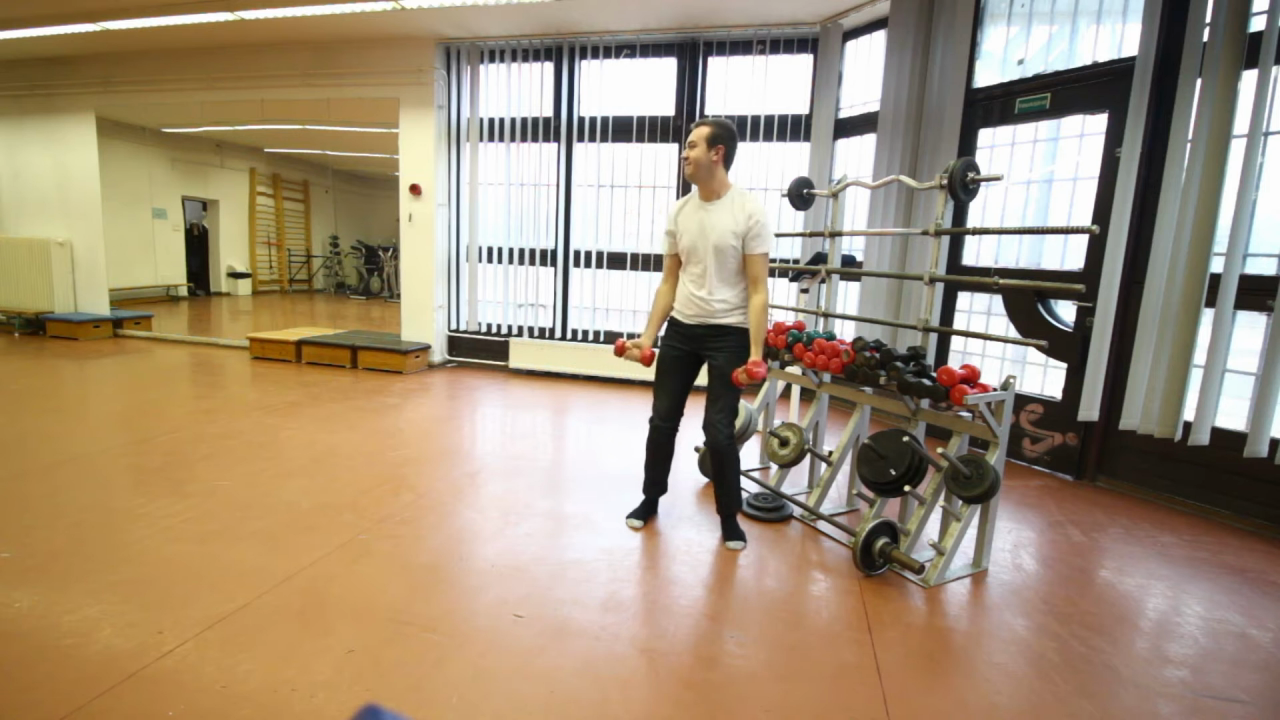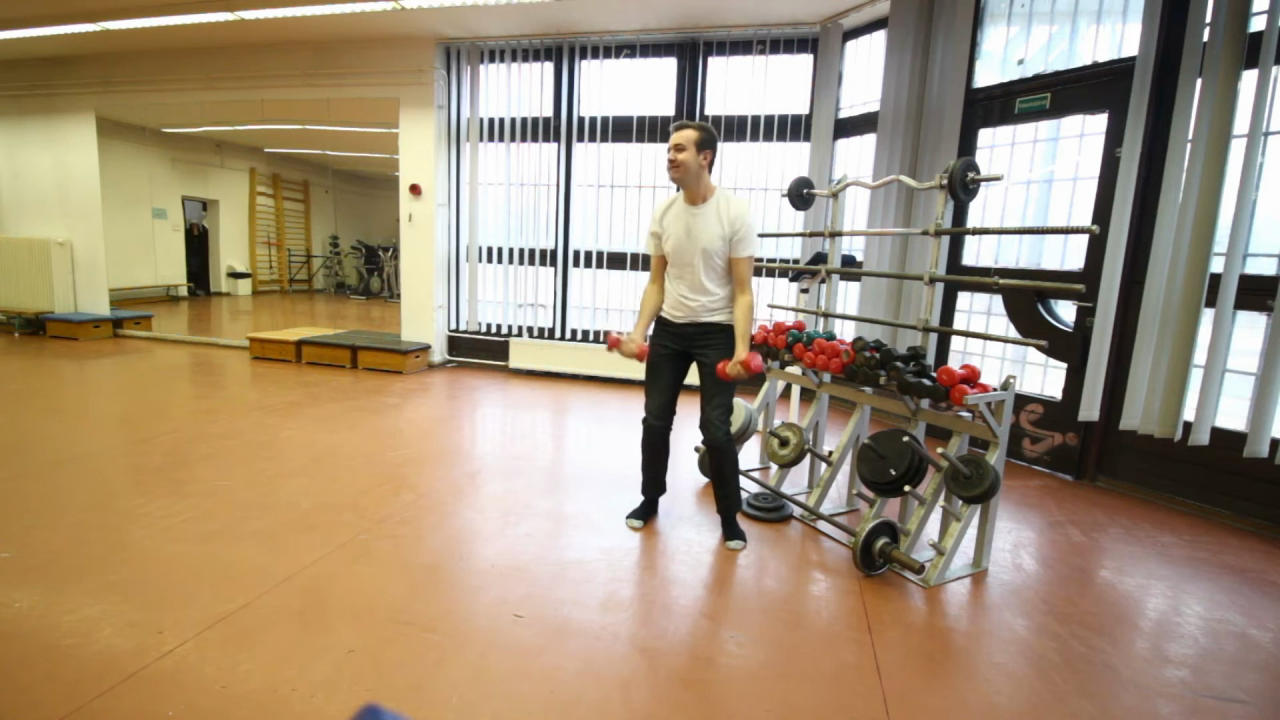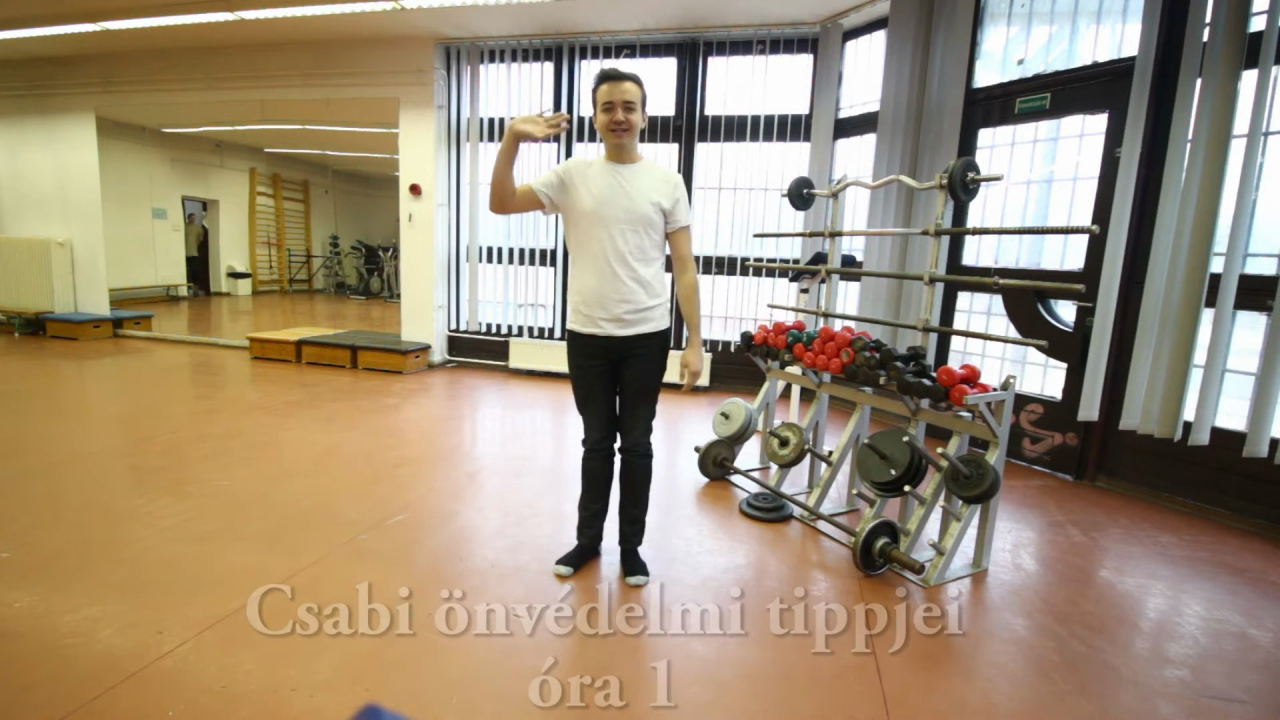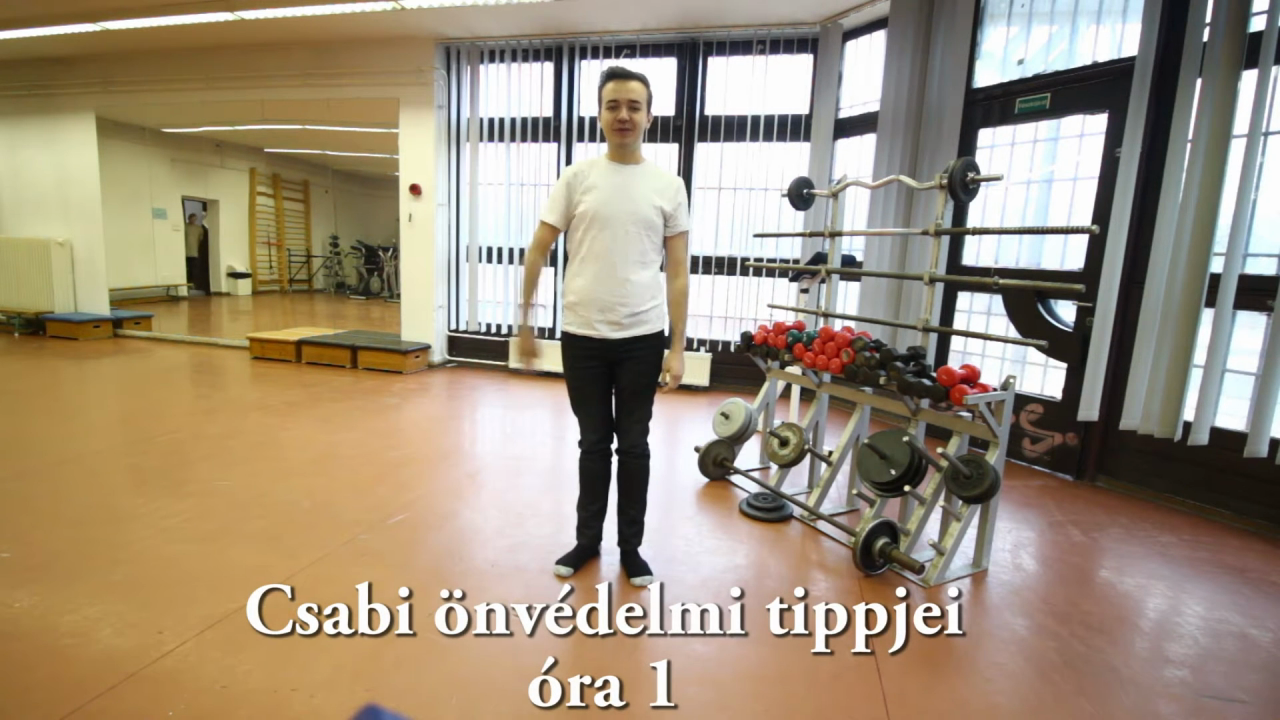
dt=1s
person 1, frame 1
left shoulder: (749, 213)
right shoulder: (679, 212)
left elbow: (757, 290)
right elbow: (670, 281)
left wrist: (756, 353)
right wrist: (648, 336)
left hip: (728, 335)
right hip: (681, 330)
left knee: (718, 432)
right knee: (662, 420)
left ankle: (729, 518)
right ankle: (650, 498)
person 1, frame 2
left shoulder: (734, 214)
right shoulder: (663, 213)
left elbow: (742, 289)
right elbow: (657, 281)
left wrist: (742, 348)
right wrist: (638, 332)
left hip: (716, 332)
right hip: (669, 329)
left knee: (715, 428)
right knee: (656, 419)
left ankle: (729, 517)
right ankle: (650, 498)
person 1, frame 3
left shoulder: (666, 182)
right shoulder: (573, 175)
left elbow: (684, 266)
right elbow: (501, 201)
left wrist: (694, 341)
right wrist: (514, 138)
left hip: (646, 336)
right hip: (588, 335)
left knee: (636, 444)
right knee: (596, 441)
left ankle: (630, 547)
right ankle: (588, 540)
person 1, frame 4
left shoulder: (669, 186)
right shoulder: (577, 177)
left elbow: (675, 270)
right elbow: (539, 251)
left wrist: (676, 345)
right wrist: (526, 322)
left hip: (641, 338)
right hip: (584, 336)
left knee: (633, 445)
right knee: (592, 442)
left ankle: (630, 546)
right ankle: (587, 540)
